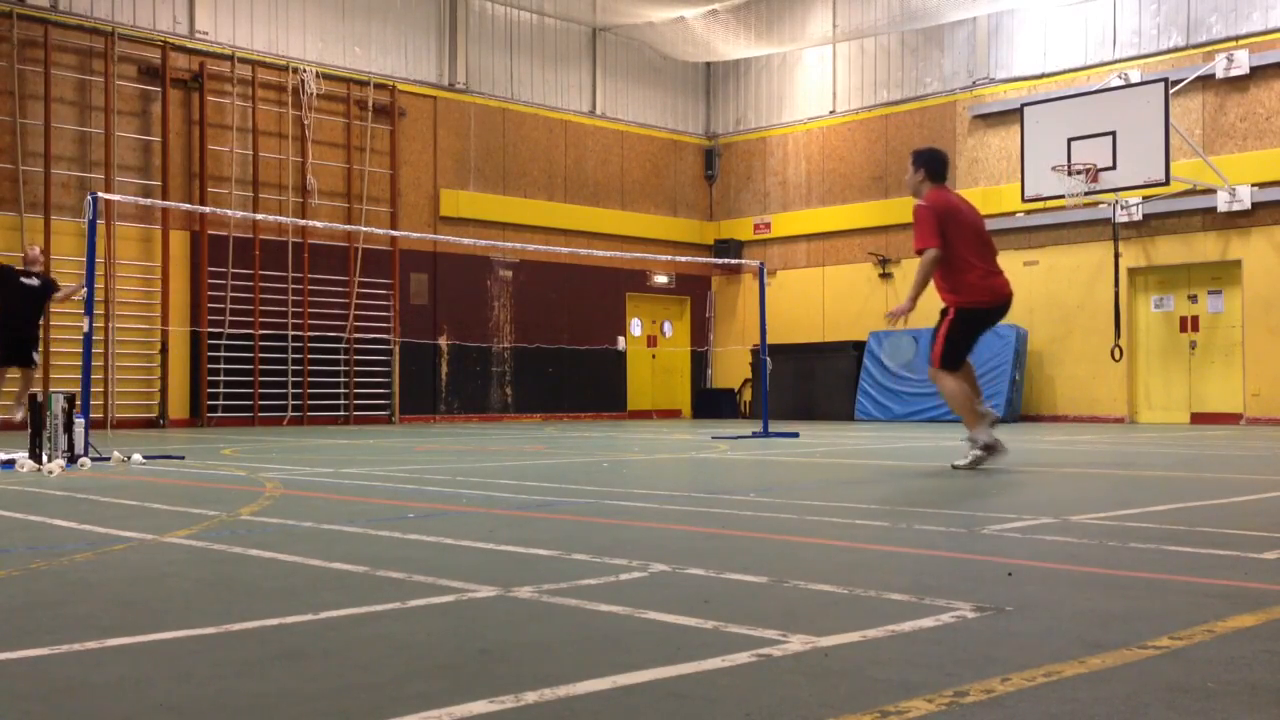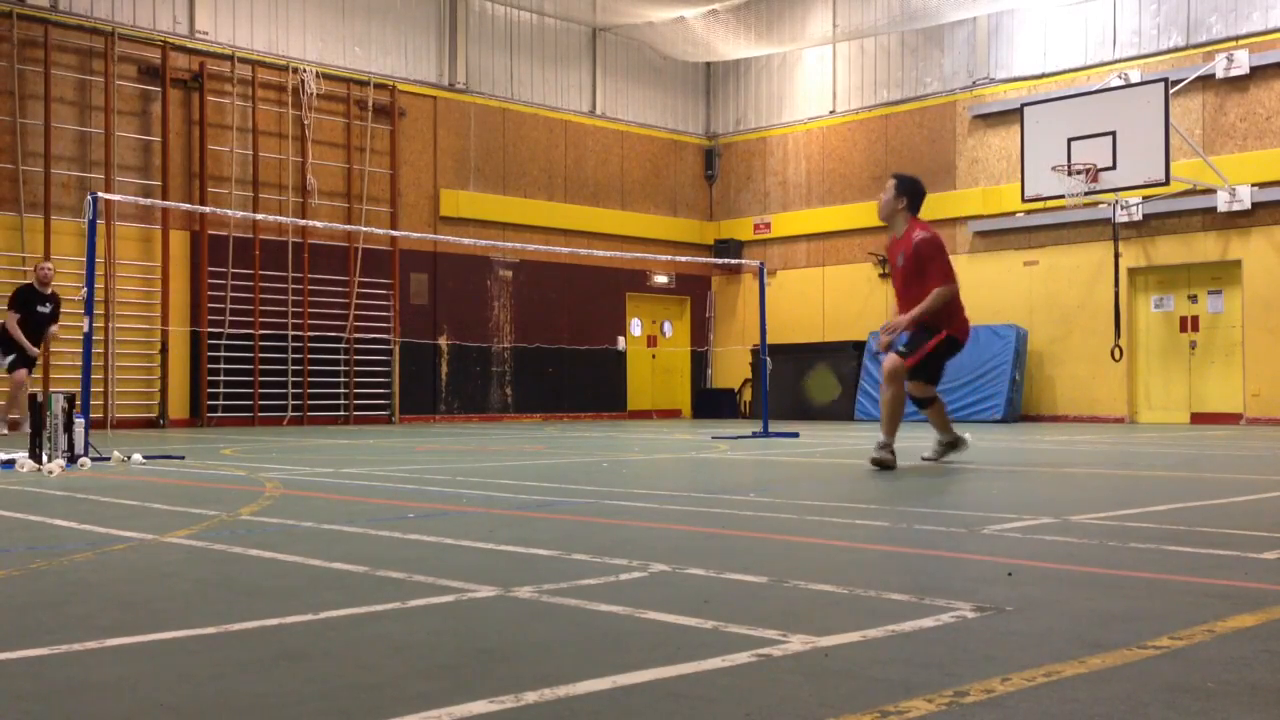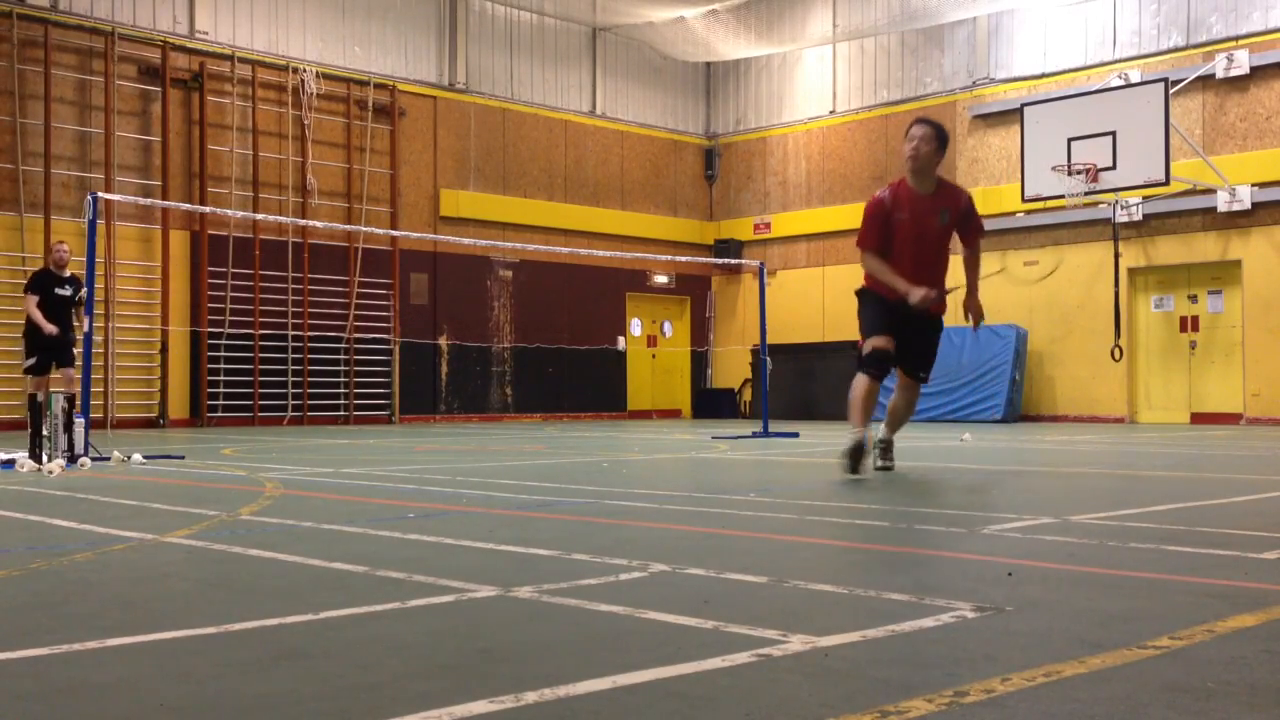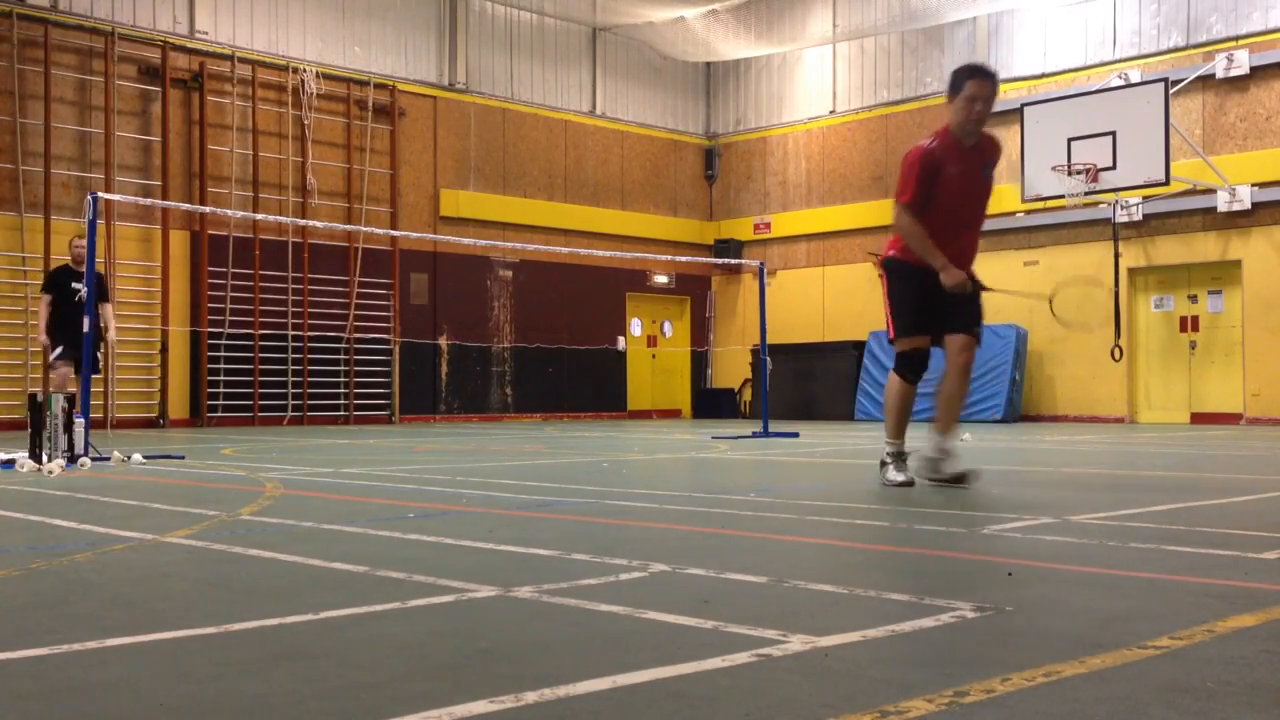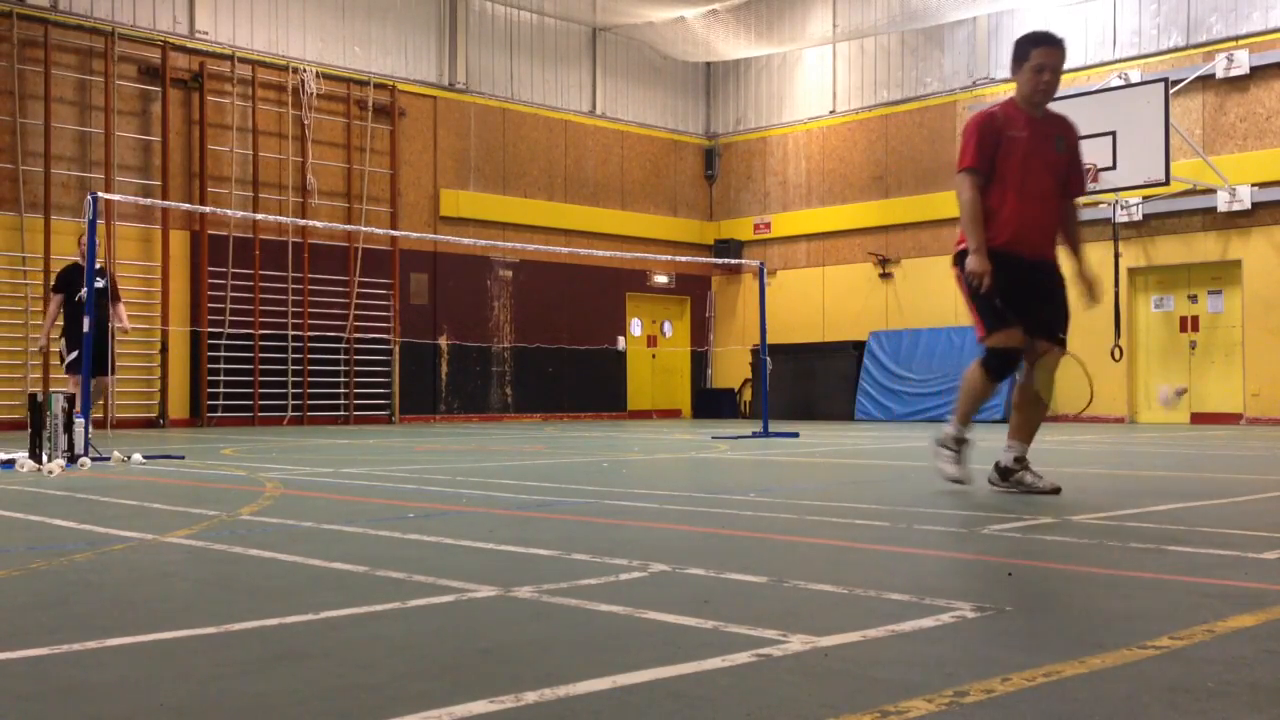
dt=0.4s
person 1, frame 1
left shoulder: (927, 205)
right shoulder: (960, 203)
left elbow: (932, 254)
left wrist: (910, 300)
left hip: (970, 299)
right hip: (997, 294)
left knee: (941, 369)
right knee: (950, 355)
left ankle: (984, 439)
right ankle: (982, 413)
person 1, frame 2
left shoulder: (923, 239)
right shoulder: (894, 243)
left elbow: (947, 289)
left wrist: (909, 319)
right wrist: (894, 326)
left hip: (943, 327)
right hip: (929, 327)
left knee: (892, 369)
right knee: (917, 389)
left ankle: (886, 445)
right ankle: (950, 439)
person 1, frame 3
left shoulder: (958, 201)
right shoulder: (882, 201)
left elbow: (972, 245)
right elbow: (869, 258)
left wrist: (971, 294)
right wrist: (907, 289)
left hip: (928, 307)
right hip: (882, 297)
left knee: (909, 384)
right knee: (876, 355)
left ankle: (885, 439)
right ankle: (857, 440)
person 1, frame 4
left shoulder: (990, 150)
right shoulder: (926, 153)
right elbow: (904, 218)
right wrist: (943, 268)
left hip: (957, 274)
right hip: (909, 265)
left knee: (962, 351)
right knee: (912, 355)
left ankle: (938, 451)
right ankle: (893, 455)
person 1, frame 5
left shoulder: (1065, 132)
right shoulder: (989, 122)
left elbow: (1066, 204)
right elbow: (969, 188)
left wrist: (1080, 262)
right wrist: (976, 251)
left hip: (1040, 261)
right hip: (990, 258)
left knee: (1046, 354)
right knee: (1005, 348)
left ankle: (1011, 462)
right ankle: (953, 435)
person 2, frame 1
left shoulder: (46, 282)
left elbow: (59, 297)
left wrist: (78, 288)
left hip: (28, 333)
left knee: (28, 373)
left ankle: (19, 403)
person 2, frame 2
left shoulder: (55, 299)
right shoulder: (23, 292)
left elbow: (53, 324)
left wrist: (53, 330)
right wrist: (28, 346)
left hip: (31, 348)
left knee: (20, 386)
right knee: (20, 379)
right ankle: (26, 420)
person 2, frame 3
left shoulder: (76, 282)
right shoulder: (40, 277)
left elbow: (79, 310)
right elbow: (30, 305)
right wrist: (44, 324)
left hip: (64, 338)
right hip: (39, 337)
left knee: (70, 377)
right knee: (38, 383)
left ankle: (68, 422)
right ankle: (36, 424)
person 2, frame 4
left shoulder: (97, 278)
right shoulder: (57, 274)
left elbow: (106, 306)
right elbow: (44, 304)
left wrist: (111, 330)
right wrist: (42, 332)
left hip: (89, 338)
right hip: (62, 336)
right knee: (63, 373)
person 2, frame 5
left shoulder: (106, 275)
right shoulder: (68, 273)
left elbow: (117, 303)
right elbow: (55, 304)
left wrist: (124, 321)
right wrist: (44, 335)
left hip: (101, 335)
right hip: (74, 334)
left knee: (104, 382)
right knee: (75, 379)
